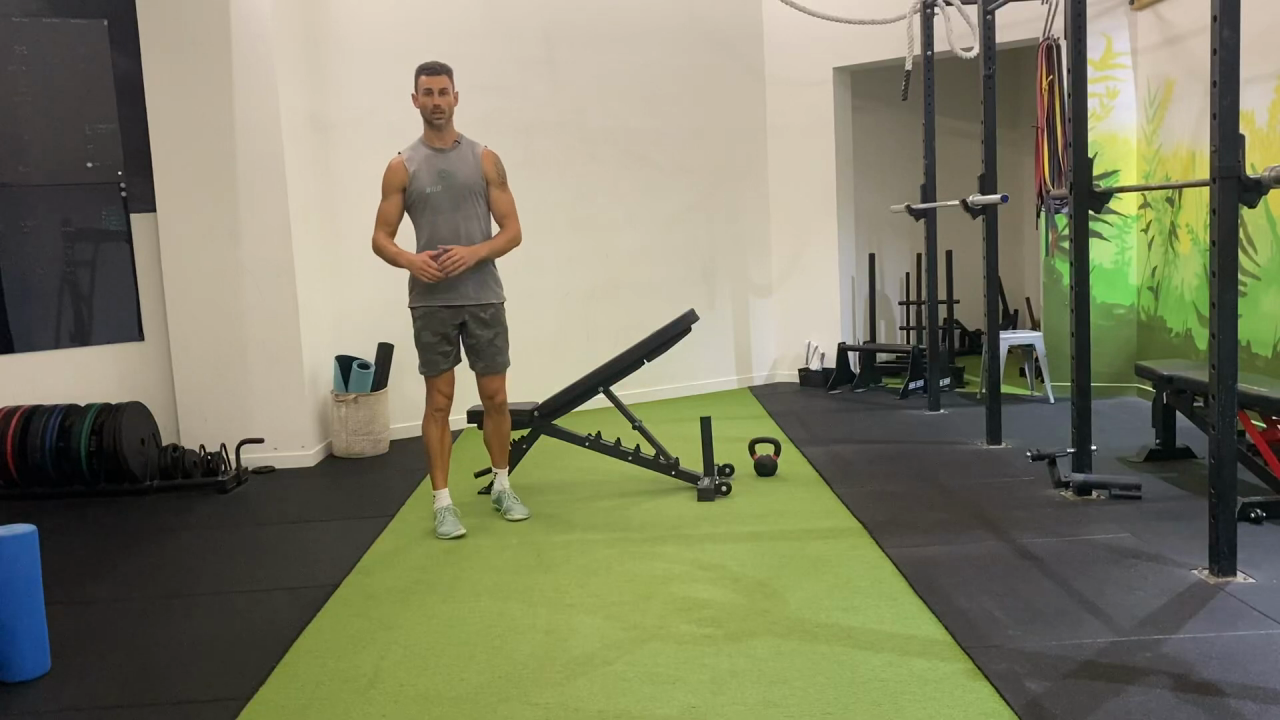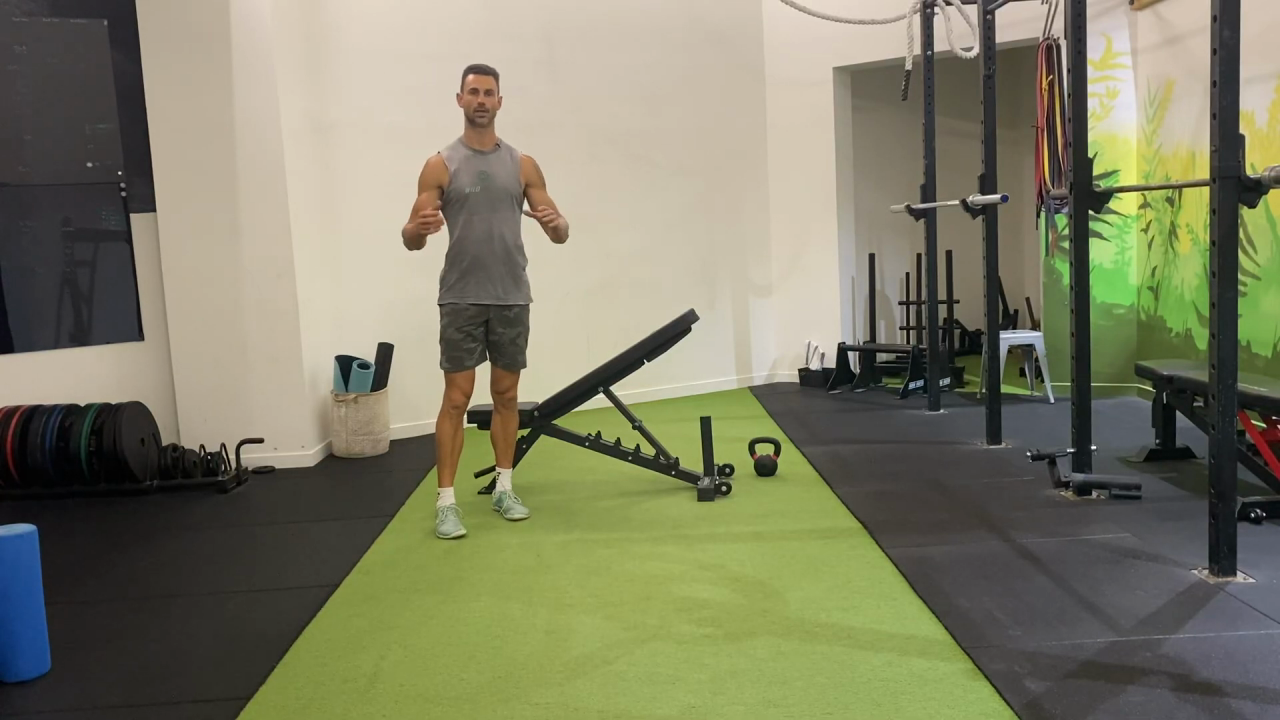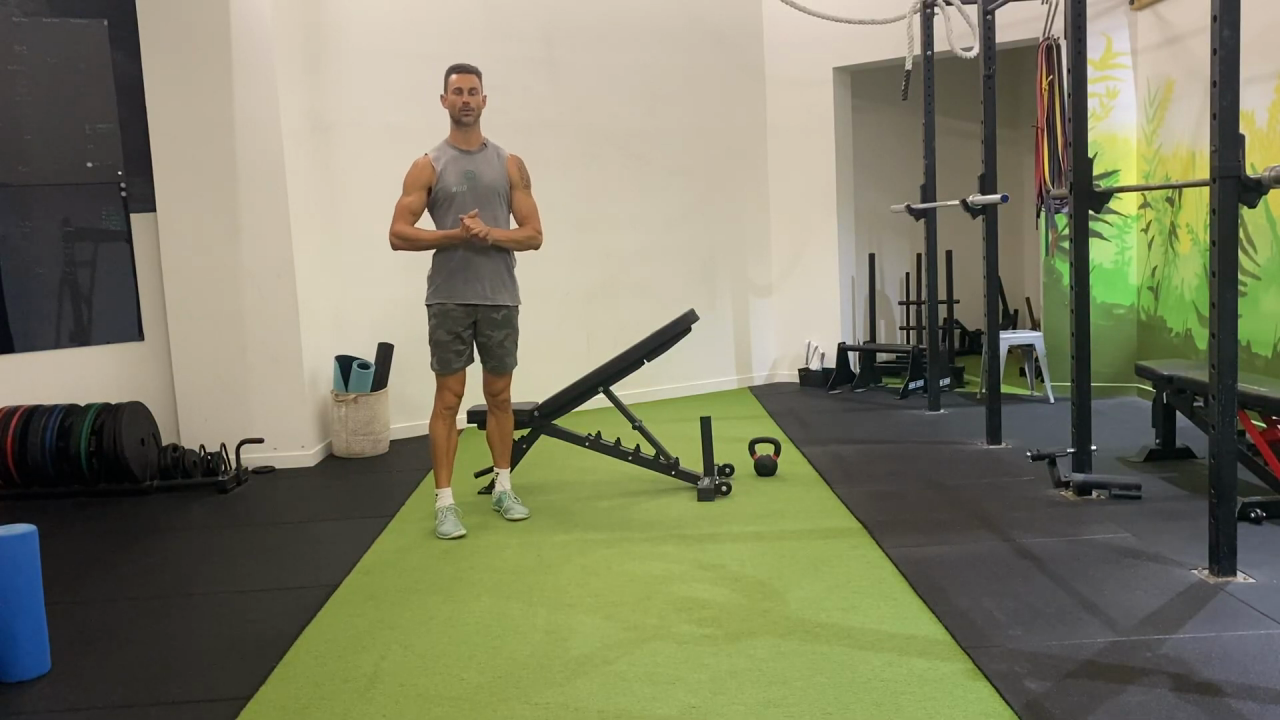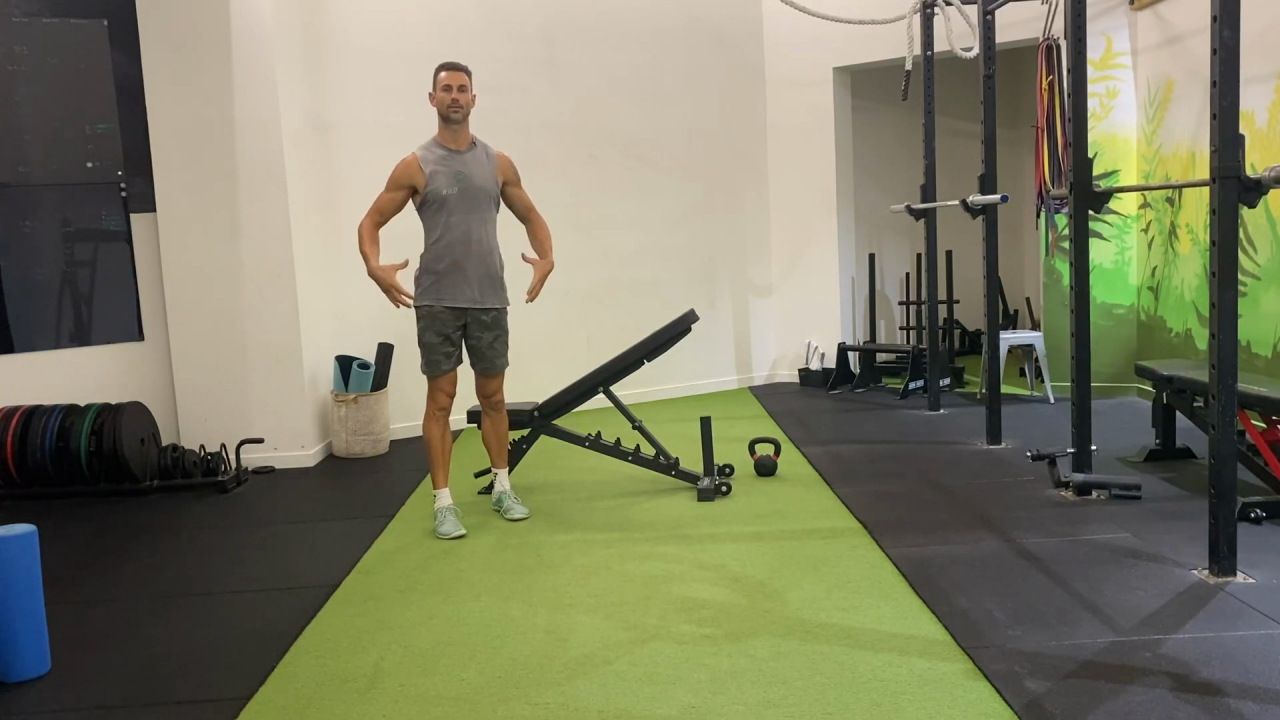
dt=1s
person 1, frame 1
left shoulder: (485, 159)
right shoulder: (403, 167)
left elbow: (512, 231)
right elbow: (380, 238)
left wrist: (476, 251)
right wrist: (408, 259)
left hip: (484, 298)
right hip: (432, 301)
left knee: (495, 397)
right knee: (439, 401)
left ankle: (502, 486)
right ankle: (442, 501)
person 1, frame 2
left shoulder: (522, 164)
right shoulder: (441, 165)
left elbow: (558, 231)
right elbow: (412, 238)
left wrist: (555, 222)
right wrist: (418, 229)
left hip: (512, 297)
right hip: (461, 298)
left knee: (506, 395)
right knee: (457, 398)
left ankle: (503, 487)
right ankle: (446, 501)
person 1, frame 3
left shoulder: (509, 164)
right shoulder: (428, 166)
left elbow: (534, 234)
right elbow: (398, 235)
left wrist: (490, 233)
right wrist: (457, 234)
left hip: (500, 297)
right hip: (449, 299)
left knee: (499, 394)
right knee: (448, 398)
left ankle: (502, 486)
right ankle: (444, 501)
person 1, frame 4
left shoulder: (498, 163)
right shoulder: (415, 166)
left elbow: (531, 217)
right elbow: (371, 222)
left wrist: (546, 258)
right wrist: (375, 267)
left hip: (490, 299)
right hip: (436, 301)
left knee: (493, 396)
right knee: (441, 399)
left ankle: (502, 487)
right ankle: (443, 501)
